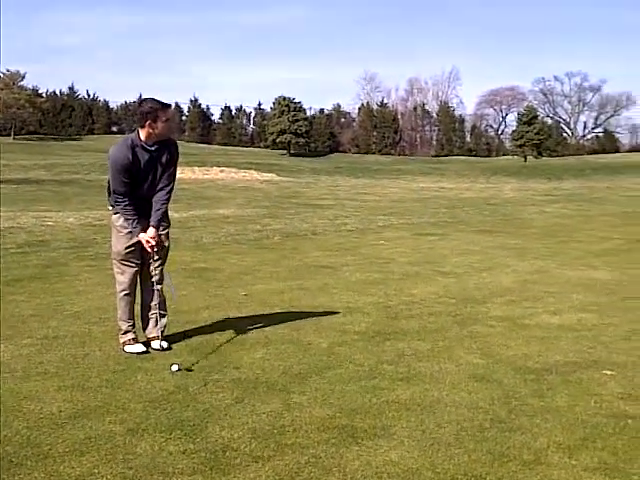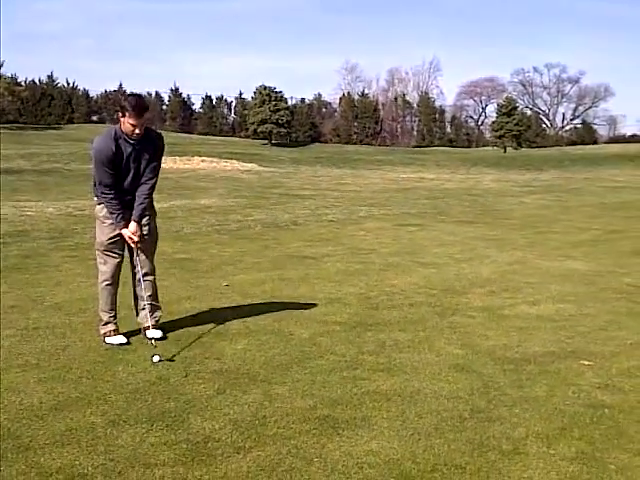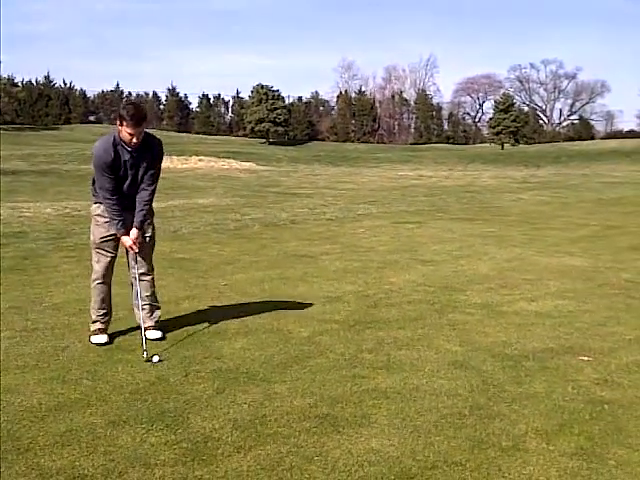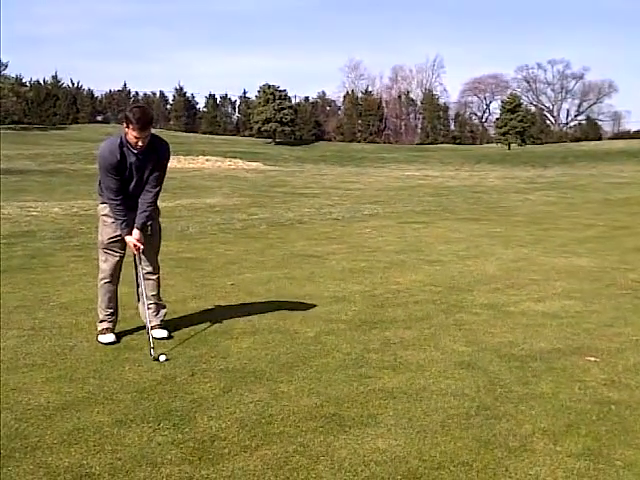
dt=0.5s
person 1, frame 1
left shoulder: (169, 147)
right shoulder: (121, 152)
left elbow: (164, 189)
right elbow: (121, 198)
left wrist: (154, 226)
right wrist: (139, 232)
left hip: (156, 217)
right hip: (127, 218)
left knee: (155, 277)
right knee: (127, 278)
left ankle: (154, 330)
right ankle: (127, 335)
person 1, frame 2
left shoulder: (155, 140)
right shoulder: (104, 144)
left elbow: (148, 183)
right elbow: (107, 189)
left wrist: (136, 220)
right wrist: (121, 225)
left hip: (142, 208)
right hip: (110, 209)
left knee: (146, 267)
right knee: (109, 270)
left ankle: (149, 320)
right ankle: (108, 326)
person 1, frame 3
left shoulder: (154, 146)
right shoulder: (103, 149)
left elbow: (147, 189)
right elbow: (109, 194)
left wrist: (137, 226)
right wrist: (121, 232)
left hip: (139, 209)
right hip: (107, 209)
left knee: (144, 267)
right knee: (102, 268)
left ankle: (148, 320)
right ankle: (99, 325)
person 1, frame 4
left shoulder: (161, 148)
right shoulder: (109, 151)
left elbow: (151, 190)
right elbow: (114, 195)
left wrist: (139, 227)
right wrist: (125, 232)
left hip: (146, 210)
right hip: (114, 210)
left knee: (150, 266)
right knee: (109, 268)
left ankle: (154, 319)
right ankle: (106, 324)
